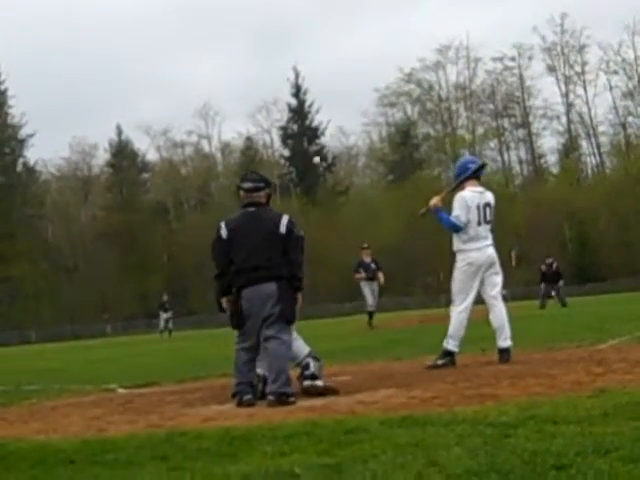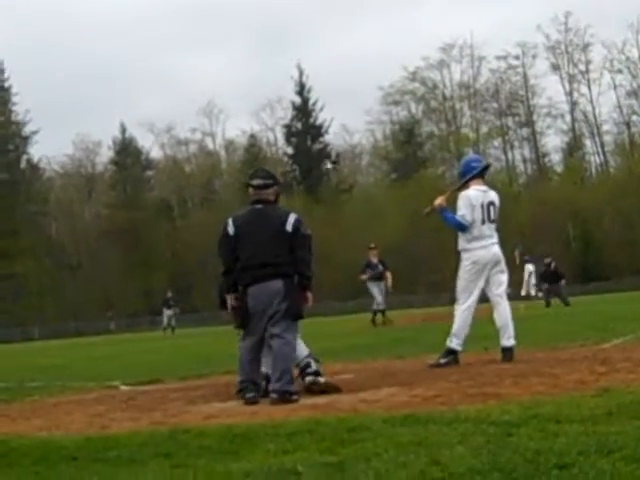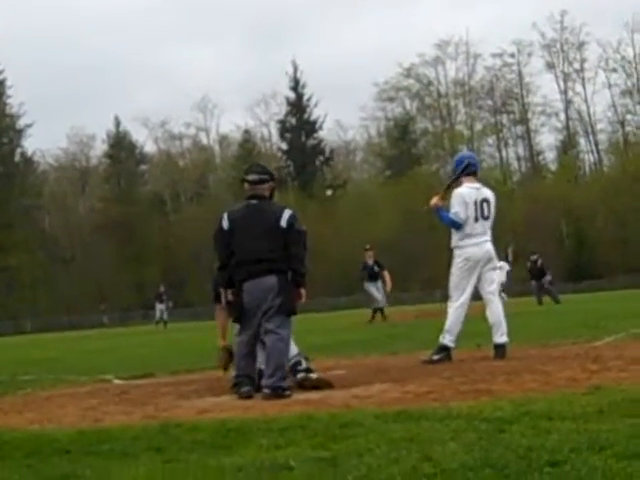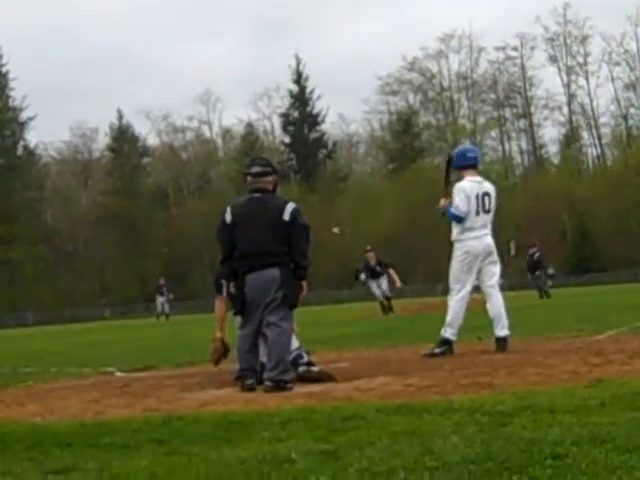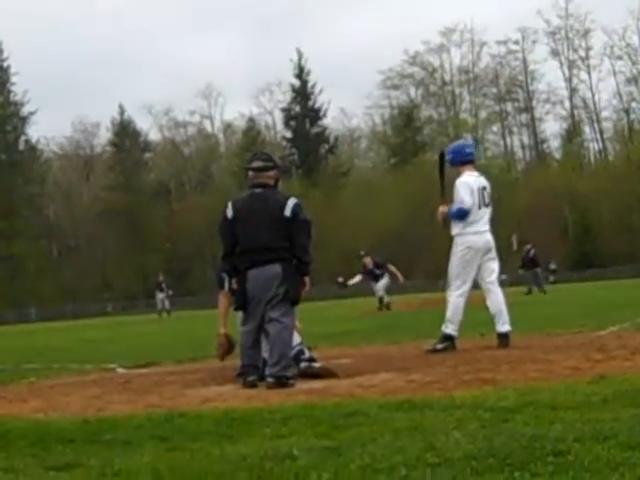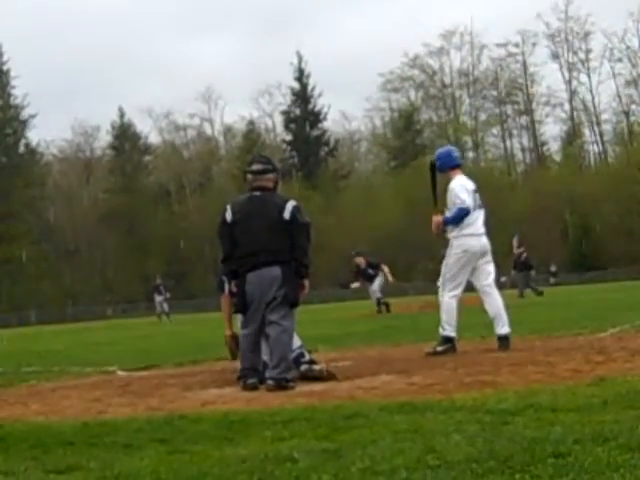
dt=0.2s
person 1, frame 1
left shoulder: (227, 226)
right shoulder: (282, 221)
left elbow: (221, 263)
right elbow: (294, 258)
left wrist: (224, 293)
right wrist: (296, 287)
left hip: (245, 291)
right hip: (275, 288)
left knee: (245, 343)
right knee: (277, 339)
left ankle: (244, 392)
right ankle: (278, 391)
person 1, frame 2
left shoulder: (234, 222)
right shoulder: (289, 219)
left elbow: (228, 260)
right elbow: (302, 256)
left wrist: (230, 290)
right wrist: (306, 286)
left hip: (251, 288)
right hip: (281, 286)
left knee: (250, 340)
right knee: (282, 337)
left ankle: (249, 389)
right ankle: (281, 389)
person 1, frame 3
left shoulder: (229, 217)
right shoulder: (284, 215)
left elbow: (223, 255)
right elbow: (296, 252)
left wrist: (227, 285)
right wrist: (299, 283)
left hip: (245, 284)
right hip: (275, 281)
left knee: (245, 334)
right knee: (276, 332)
left ankle: (244, 383)
right ankle: (274, 384)
person 1, frame 4
left shoulder: (233, 211)
right shoulder: (287, 208)
left elbow: (226, 248)
right elbow: (299, 246)
left wrist: (231, 278)
right wrist: (301, 276)
left hip: (247, 277)
right hip: (278, 274)
left knee: (248, 327)
right knee: (278, 325)
left ankle: (247, 376)
right ankle: (276, 377)
person 1, frame 5
left shoulder: (234, 206)
right shoulder: (288, 203)
left elbow: (228, 244)
right elbow: (301, 242)
left wrist: (232, 274)
right wrist: (304, 271)
left hip: (249, 273)
right hip: (279, 270)
left knee: (250, 323)
right knee: (280, 321)
left ankle: (249, 373)
right ankle: (278, 373)
person 1, frame 6
left shoulder: (233, 209)
right shoulder: (287, 206)
left elbow: (227, 247)
right elbow: (300, 244)
left wrist: (232, 277)
right wrist: (302, 274)
left hip: (248, 275)
right hip: (279, 273)
left knee: (249, 326)
right knee: (279, 323)
left ankle: (249, 376)
right ankle: (279, 376)
person 2, frame 1
left shoulder: (463, 196)
right shoulder: (489, 196)
left elbow: (455, 226)
left wrist: (437, 209)
left hip: (469, 256)
right hip: (488, 253)
left knee: (460, 305)
right knee: (495, 300)
left ankle: (449, 352)
right ankle: (504, 348)
person 2, frame 2
left shoulder: (467, 195)
right shoulder: (494, 196)
left elbow: (461, 225)
left wrist: (442, 209)
left hip: (474, 255)
right hip: (494, 251)
left knee: (465, 303)
right knee: (500, 299)
left ankle: (453, 351)
right ankle: (508, 347)
person 2, frame 3
left shoulder: (460, 193)
right shoulder: (488, 193)
left elbow: (456, 223)
right elbow: (487, 221)
left wrist: (439, 209)
left hip: (467, 252)
right hip: (487, 248)
left knee: (458, 300)
right knee: (492, 296)
left ankle: (445, 347)
right ankle: (500, 344)
person 2, frame 4
left shoulder: (462, 186)
right shoulder: (489, 187)
left elbow: (459, 217)
right elbow: (485, 214)
left wrist: (446, 208)
left hip: (467, 245)
right hip: (487, 242)
left knee: (458, 293)
right knee: (492, 289)
left ankle: (447, 340)
right ankle: (502, 337)
person 2, frame 5
left shoulder: (463, 181)
right shoulder: (483, 181)
left elbow: (463, 211)
left wrist: (446, 213)
right wrist: (450, 213)
left hip: (467, 240)
right hip: (486, 237)
left knee: (457, 289)
right knee: (491, 285)
left ankle: (449, 336)
right ankle: (503, 333)
person 2, frame 6
left shoulder: (456, 184)
right shoulder: (469, 183)
left elbow: (463, 210)
left wrist: (443, 221)
right wrist: (445, 223)
left hip: (464, 242)
right hip: (481, 240)
left knee: (448, 290)
right knee: (488, 288)
left ankle: (448, 339)
right ankle: (503, 335)
